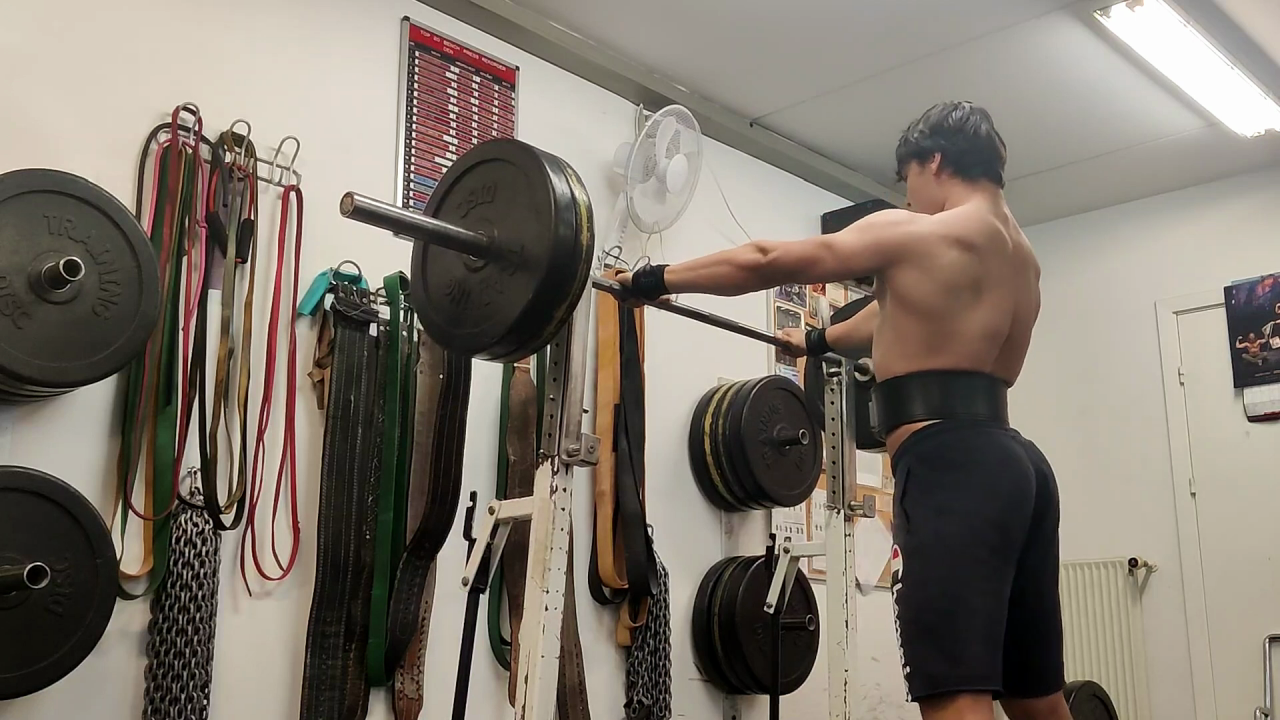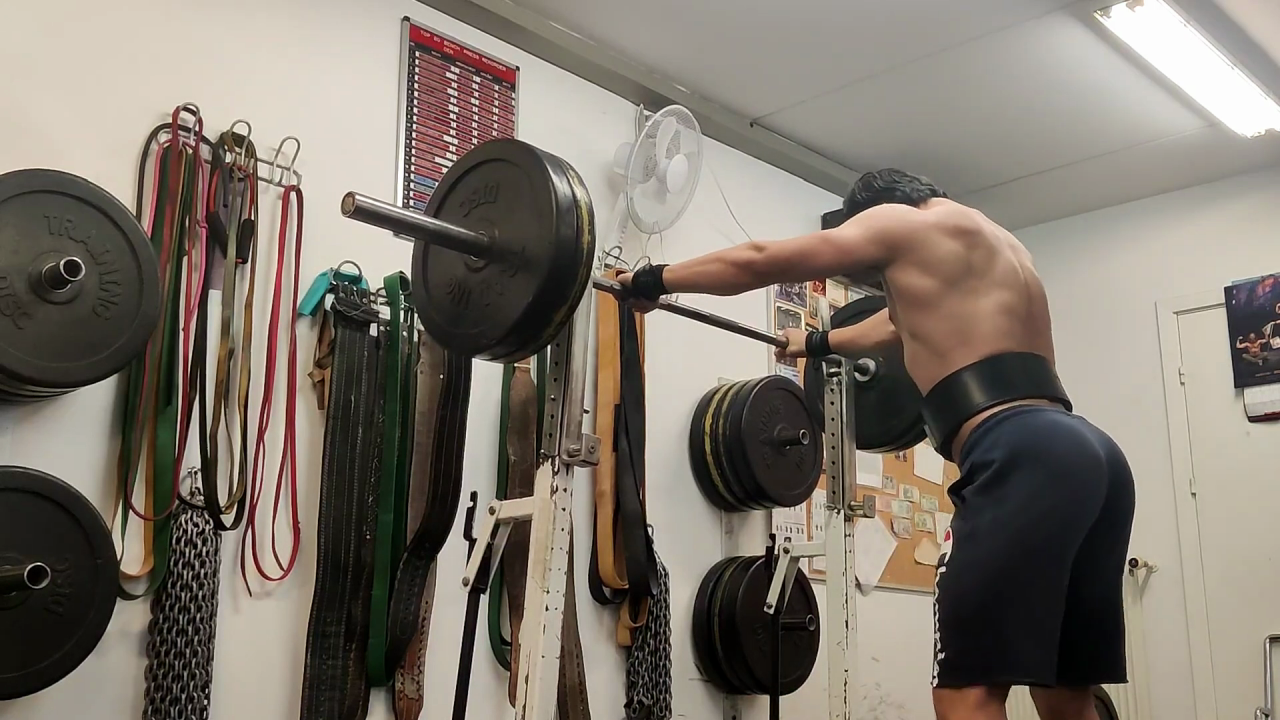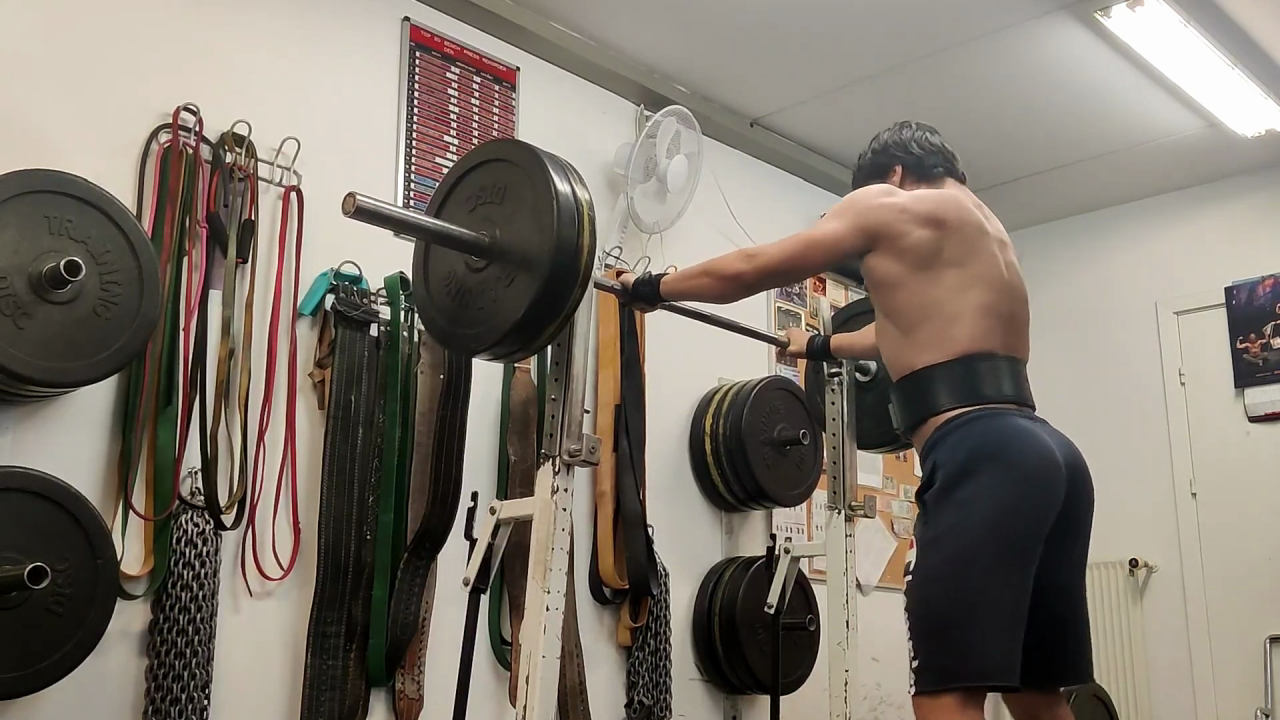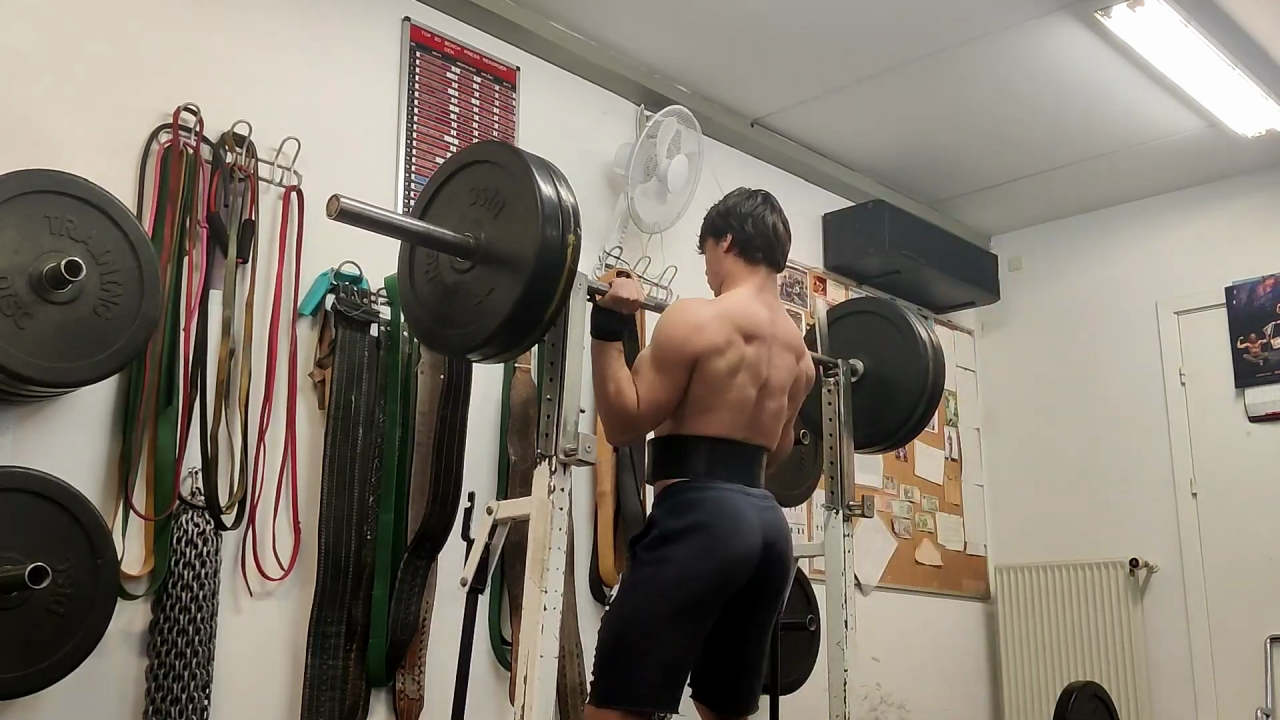
dt=1s
person 1, frame 1
left shoulder: (916, 234)
right shoulder: (1021, 257)
left elbow: (766, 262)
left wrist: (653, 280)
right wrist: (820, 340)
left hip: (954, 470)
right hip: (1012, 467)
person 1, frame 2
left shoulder: (903, 224)
right shoulder: (995, 241)
left elbow: (759, 260)
left wrist: (653, 281)
right wrist: (819, 343)
left hip: (1024, 460)
right hip: (1088, 457)
person 1, frame 3
left shoulder: (891, 205)
right shoulder: (989, 231)
left elbow: (750, 269)
left wrist: (654, 287)
right wrist: (823, 347)
left hip: (984, 460)
right hip: (1049, 457)
person 1, frame 4
left shoulder: (695, 319)
right shoulder: (798, 347)
left elbow: (623, 422)
left wrist: (608, 327)
left hip: (699, 521)
right hip: (765, 525)
